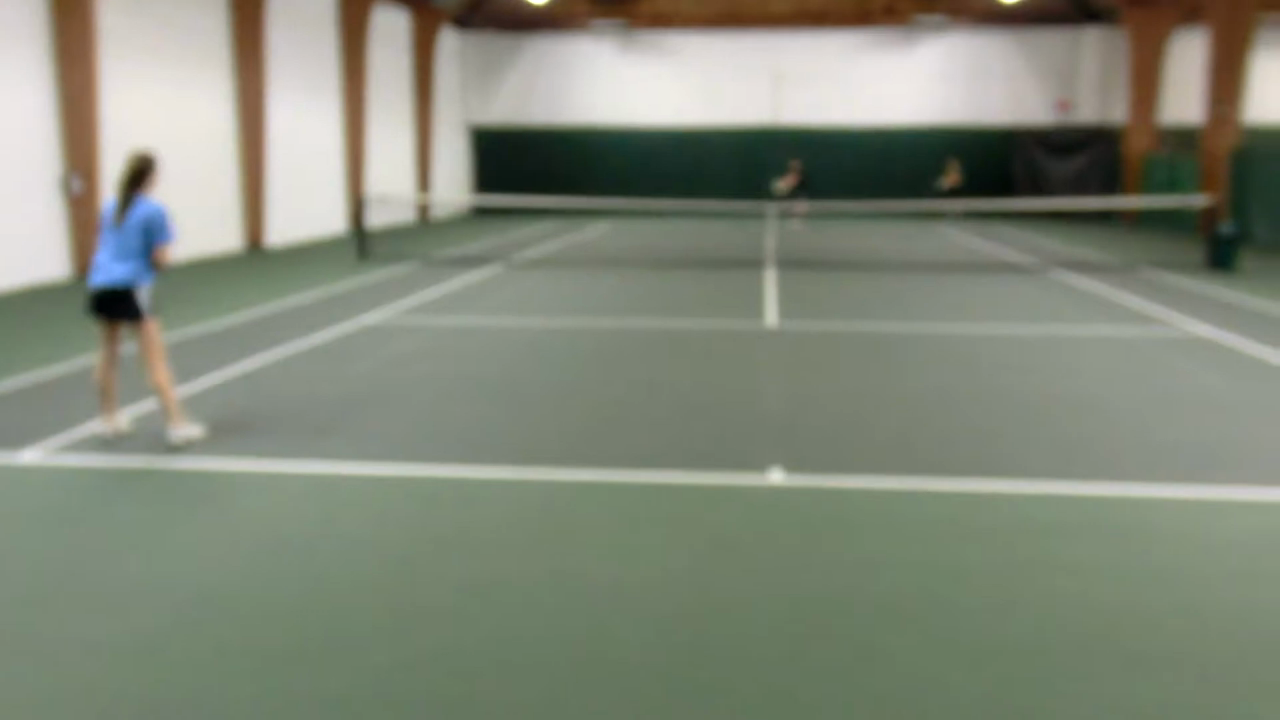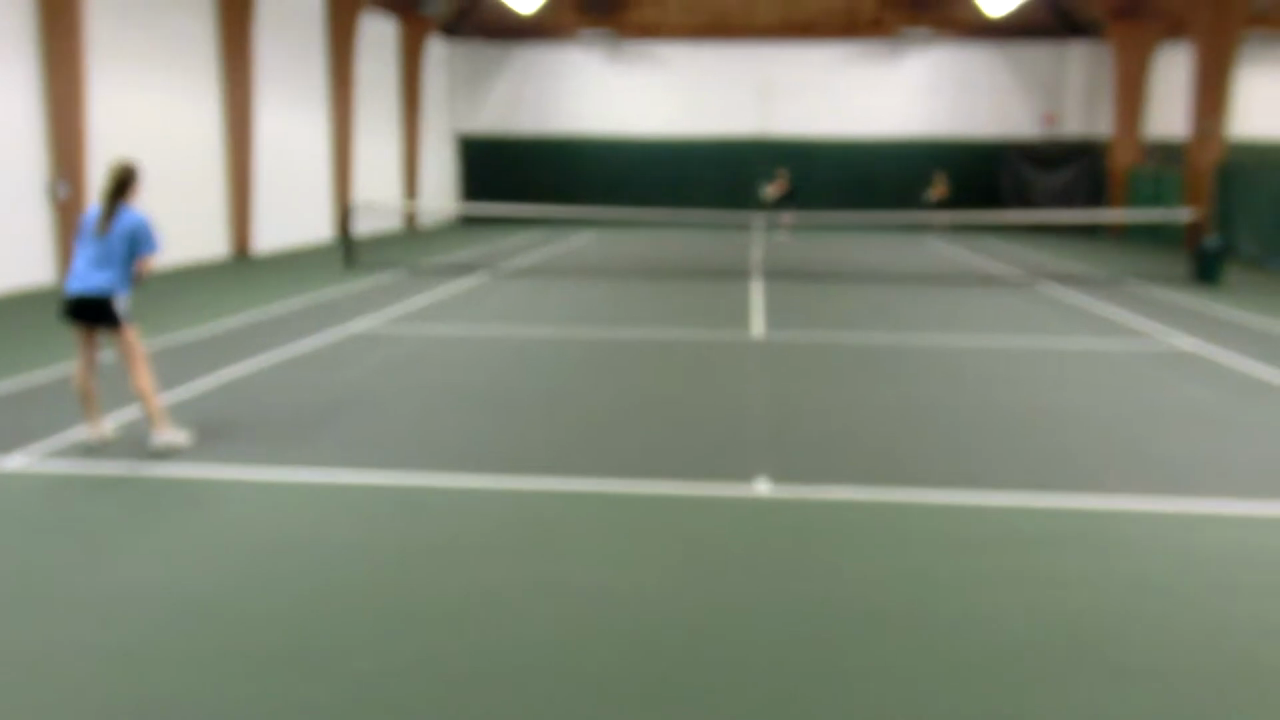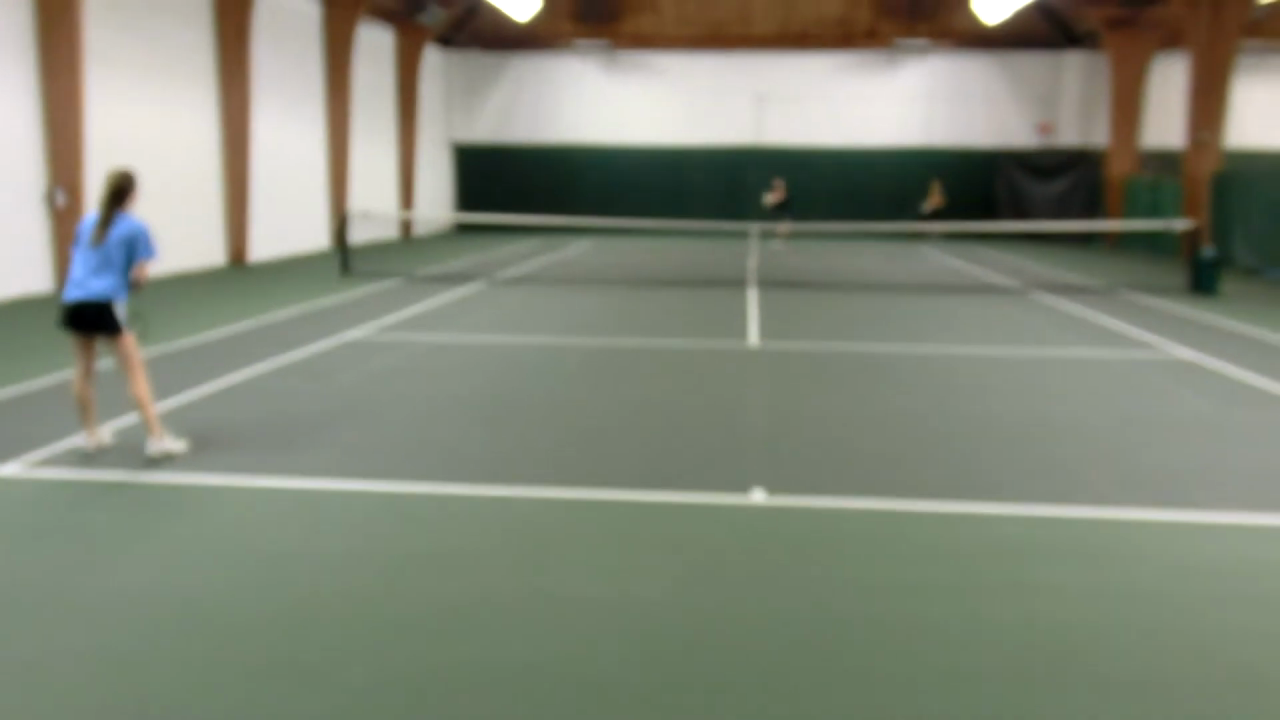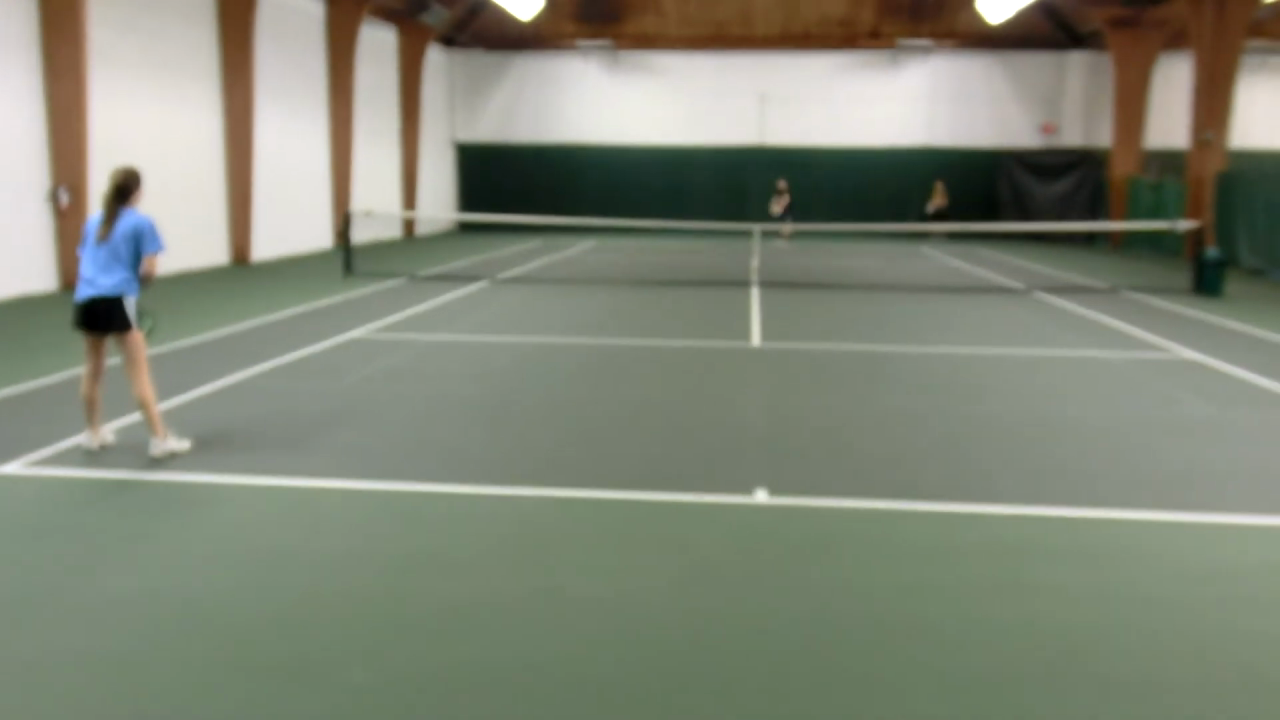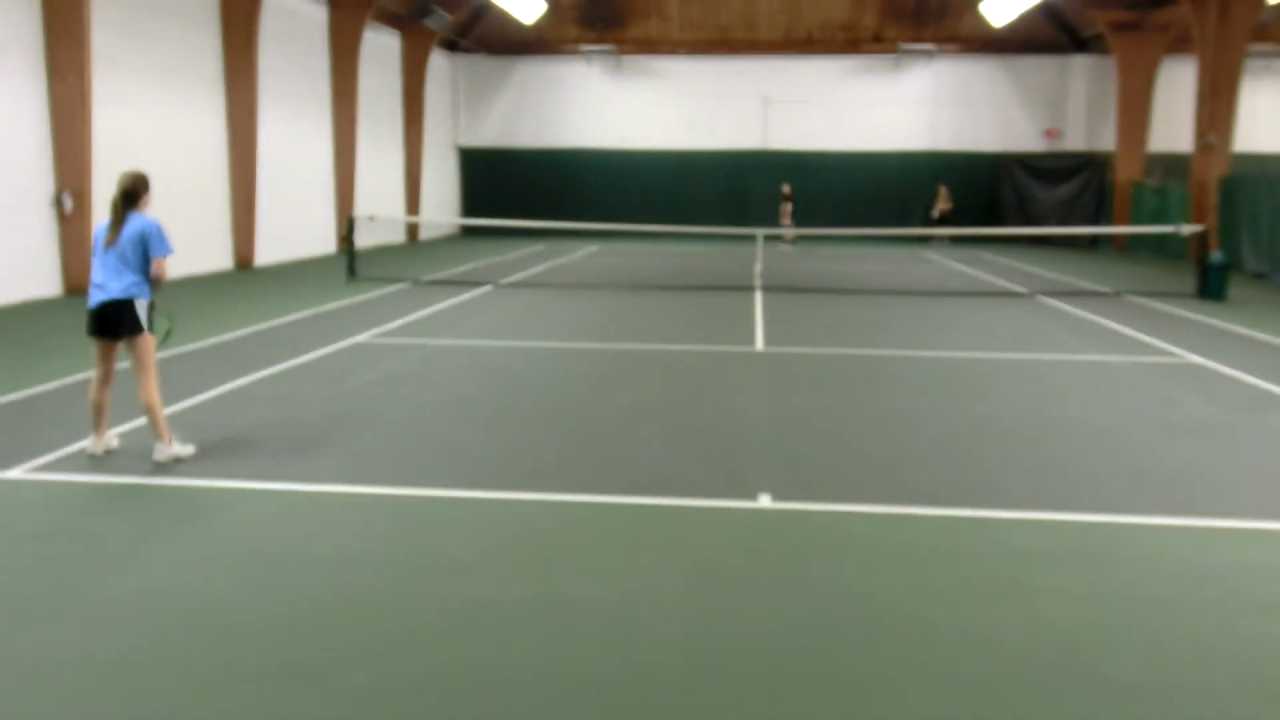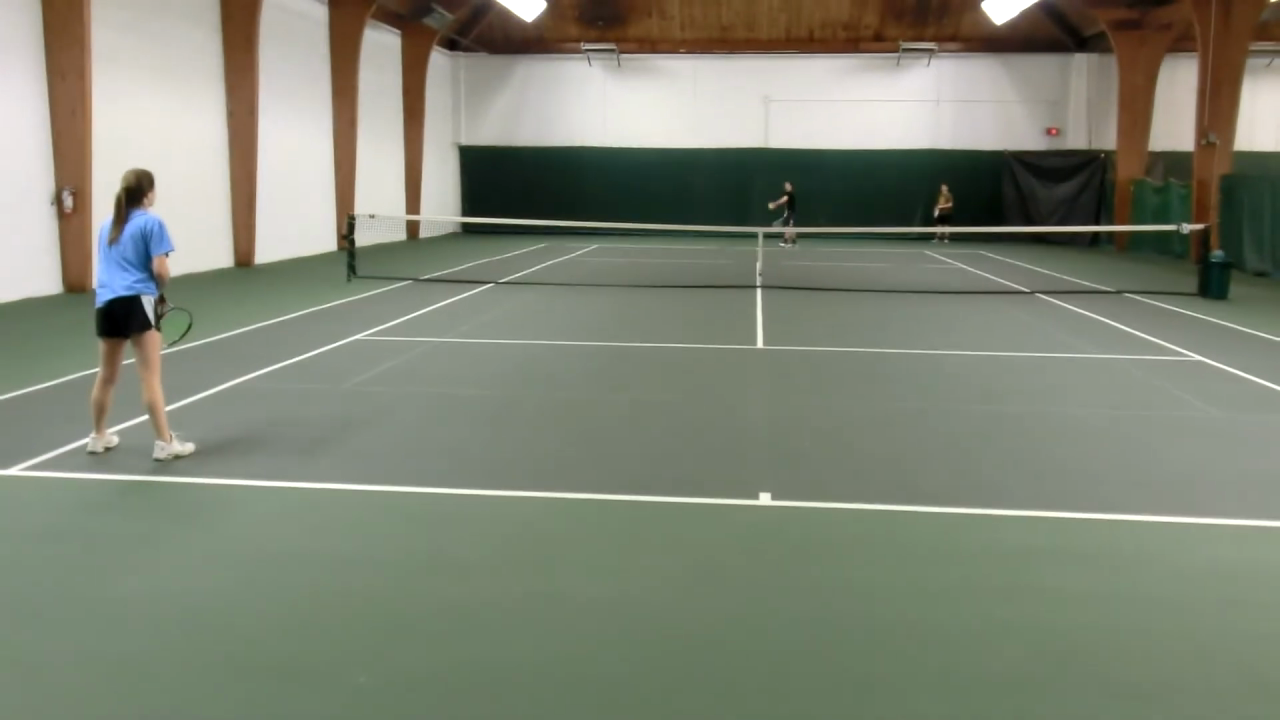
dt=0.2s
person 1, frame 1
left shoulder: (110, 207)
right shoulder: (153, 211)
left elbow: (104, 246)
right elbow: (160, 259)
right wrist: (151, 264)
left hip: (101, 285)
right hip: (131, 287)
left knee: (108, 354)
right knee: (155, 359)
left ankle: (110, 419)
right ankle: (177, 424)
person 1, frame 2
left shoulder: (91, 214)
right shoulder: (137, 222)
left elbow: (79, 251)
right elbow: (142, 270)
left hip: (77, 293)
right hip: (108, 295)
left knee: (85, 360)
right knee: (138, 364)
left ankle: (95, 425)
right ankle: (161, 428)
person 1, frame 3
left shoulder: (87, 222)
right shoulder: (135, 228)
left elbow: (76, 260)
right elbow: (139, 276)
left hip: (75, 301)
right hip: (107, 303)
left knee: (84, 369)
right knee: (135, 371)
left ankle: (91, 434)
right ankle: (156, 437)
person 1, frame 4
left shoulder: (93, 221)
right shoulder: (140, 223)
left elbow: (84, 260)
right elbow: (148, 270)
left hip: (86, 299)
right hip: (117, 300)
left knee: (93, 369)
right knee: (139, 372)
left ankle: (94, 433)
right ankle: (159, 438)
person 1, frame 5
left shoulder: (103, 227)
right shoulder: (148, 225)
left elbow: (97, 267)
right elbow: (158, 272)
right wrist: (148, 288)
left hip: (99, 304)
right hip: (128, 303)
left knee: (102, 375)
right knee: (147, 377)
left ankle: (98, 438)
right ankle: (164, 443)
person 1, frame 6
left shoulder: (107, 225)
right shoulder: (151, 223)
right elbow: (159, 270)
right wrist: (160, 290)
left hip: (106, 303)
right hip: (135, 301)
left knee: (106, 374)
right knee: (150, 375)
left ankle: (98, 436)
right ankle: (164, 442)
